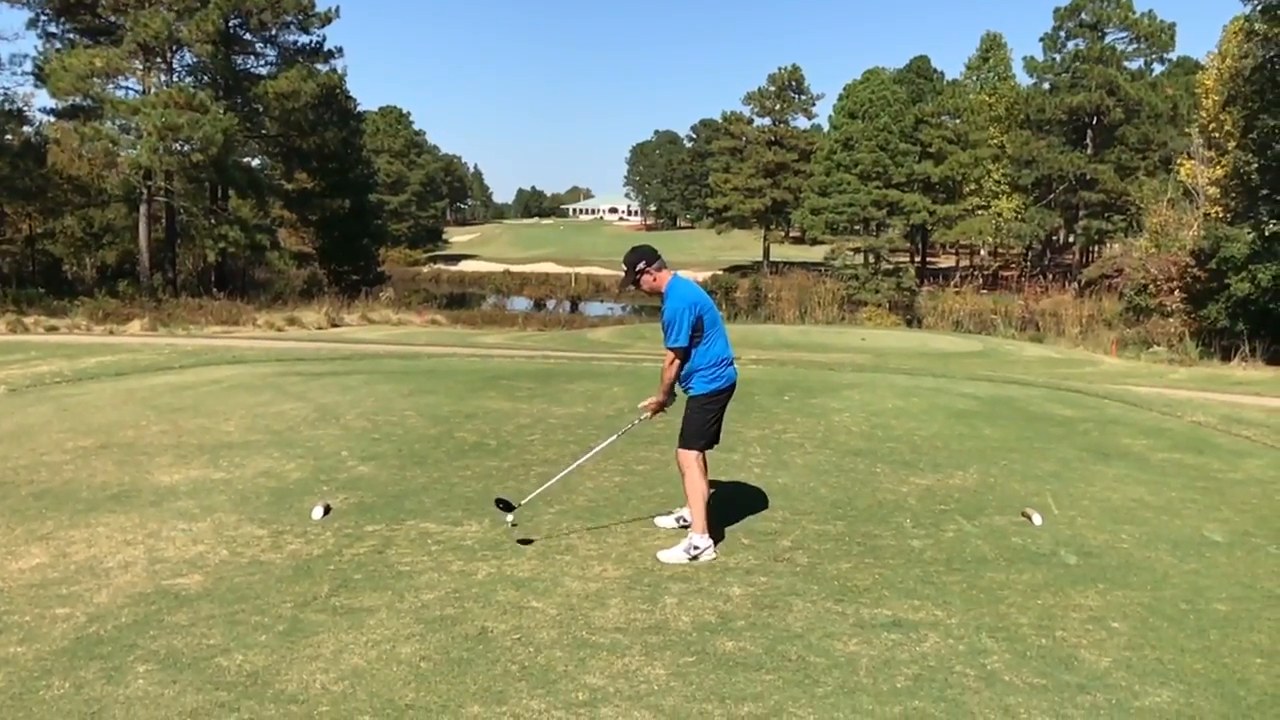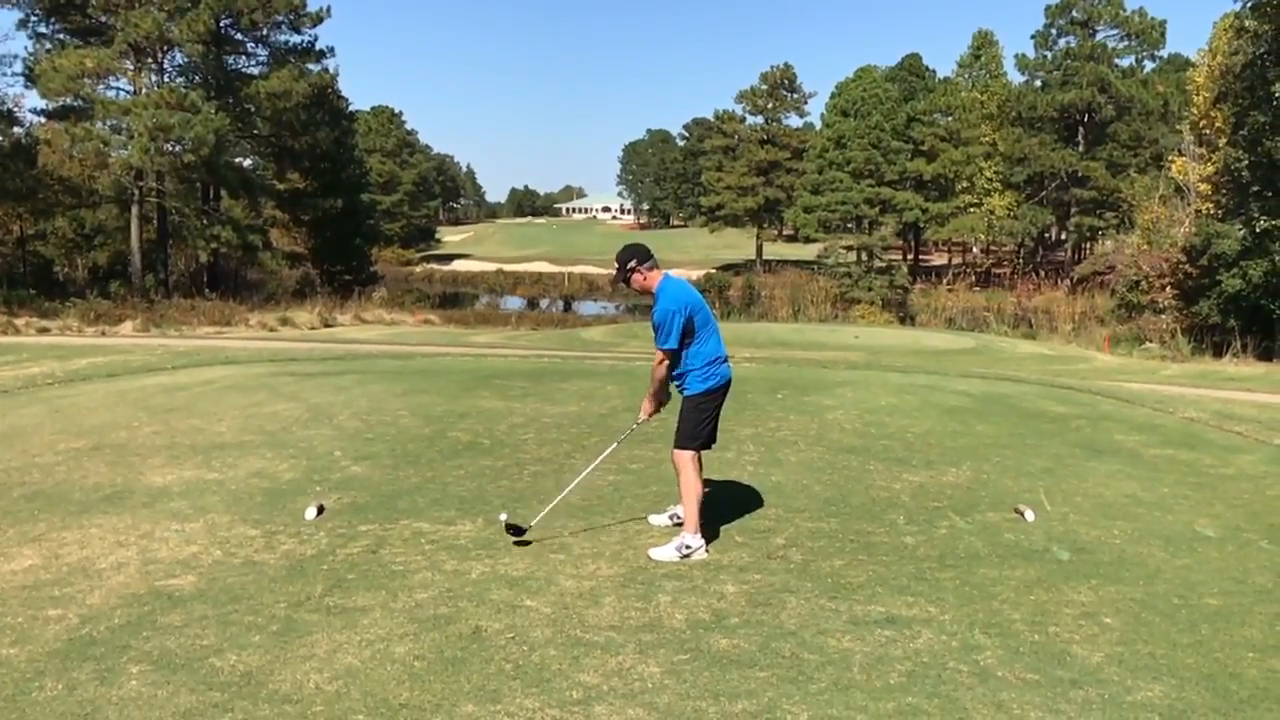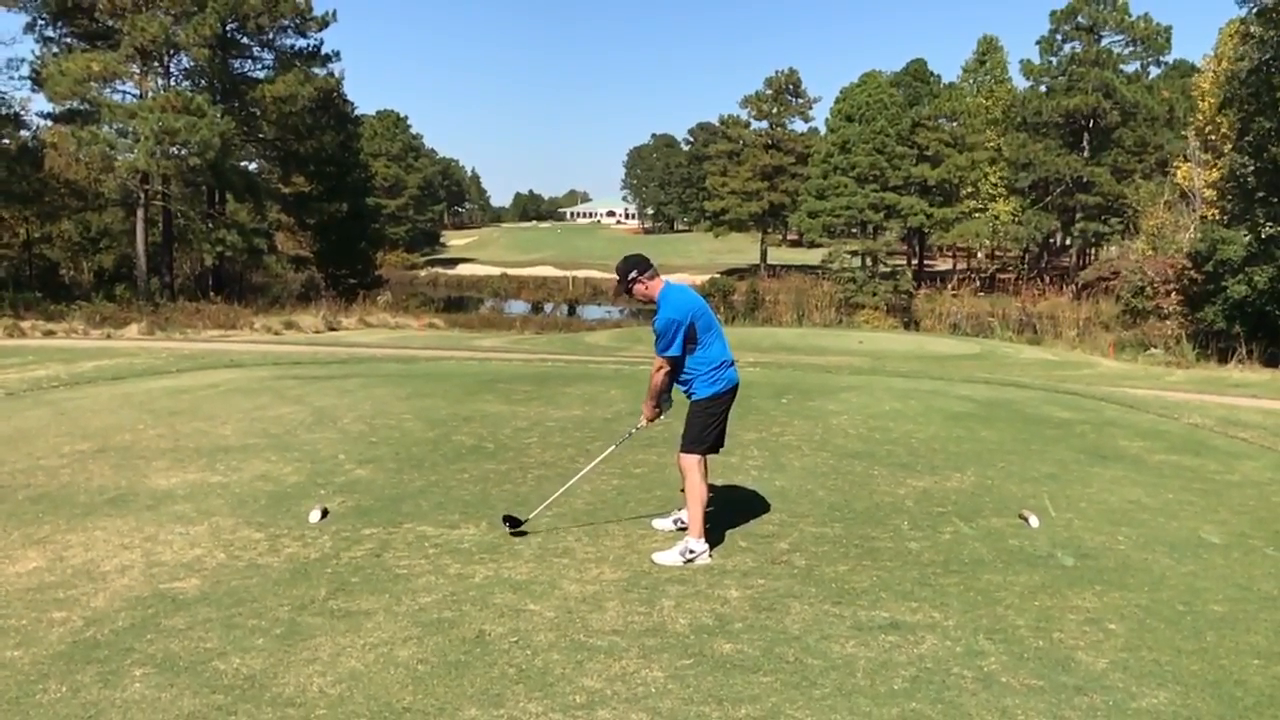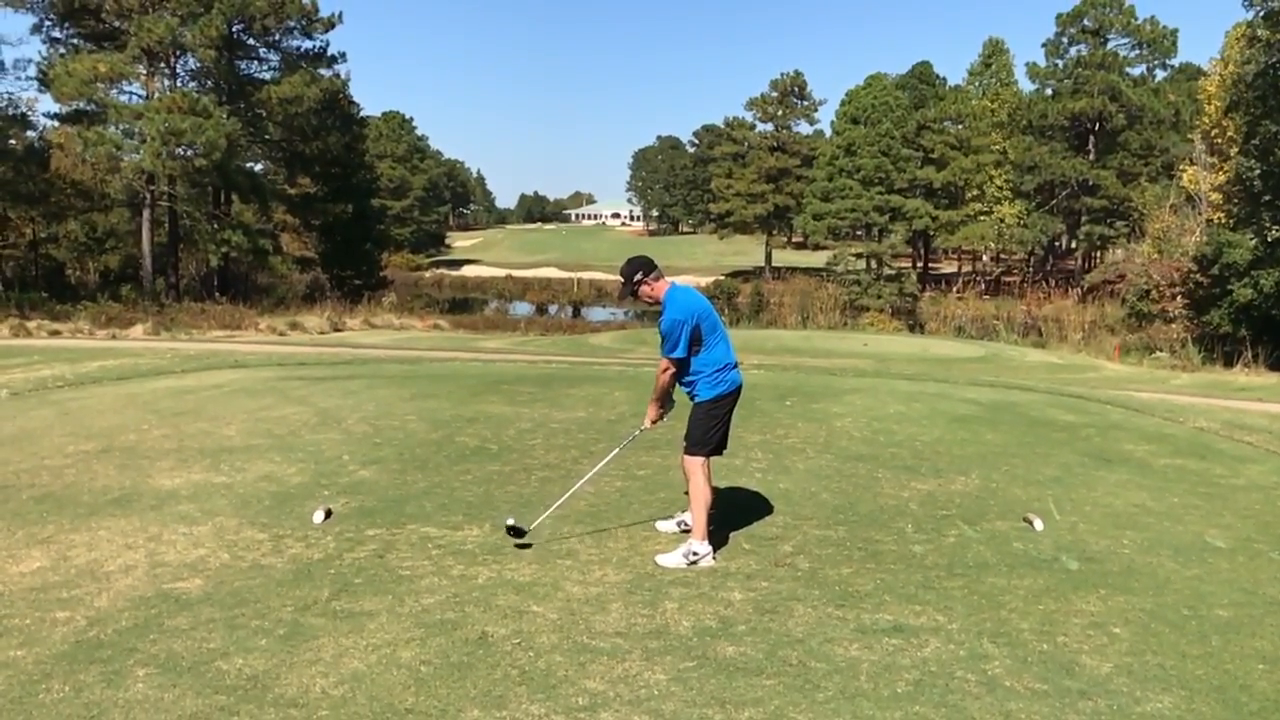
dt=0.5s
person 1, frame 1
left shoulder: (677, 302)
right shoulder: (681, 288)
left elbow: (674, 359)
left wrist: (661, 397)
right wrist: (667, 392)
left hip: (708, 383)
right hip: (712, 379)
left knee: (688, 455)
right knee: (693, 449)
left ankle: (700, 540)
right ankle: (693, 512)
person 1, frame 2
left shoulder: (667, 304)
right shoulder: (673, 286)
left elbow: (663, 360)
left wrist: (651, 399)
right wrist: (661, 391)
left hip: (703, 382)
right hip: (706, 378)
left knee: (684, 455)
right knee: (688, 450)
left ankle: (692, 539)
right ankle: (686, 509)
person 1, frame 3
left shoulder: (669, 312)
right shoulder: (676, 292)
left elbow: (662, 366)
left wrist: (650, 403)
right wrist: (663, 396)
left hip: (711, 386)
right hip: (714, 382)
left knee: (690, 459)
right knee: (694, 453)
left ankle: (696, 544)
right ankle: (690, 513)
person 1, frame 4
left shoulder: (675, 312)
right shoulder: (681, 294)
left elbow: (668, 367)
left wrist: (655, 404)
right wrist: (666, 396)
left hip: (714, 388)
right hip: (717, 383)
left knee: (694, 462)
right knee: (696, 456)
left ankle: (699, 547)
right ankle: (694, 516)
